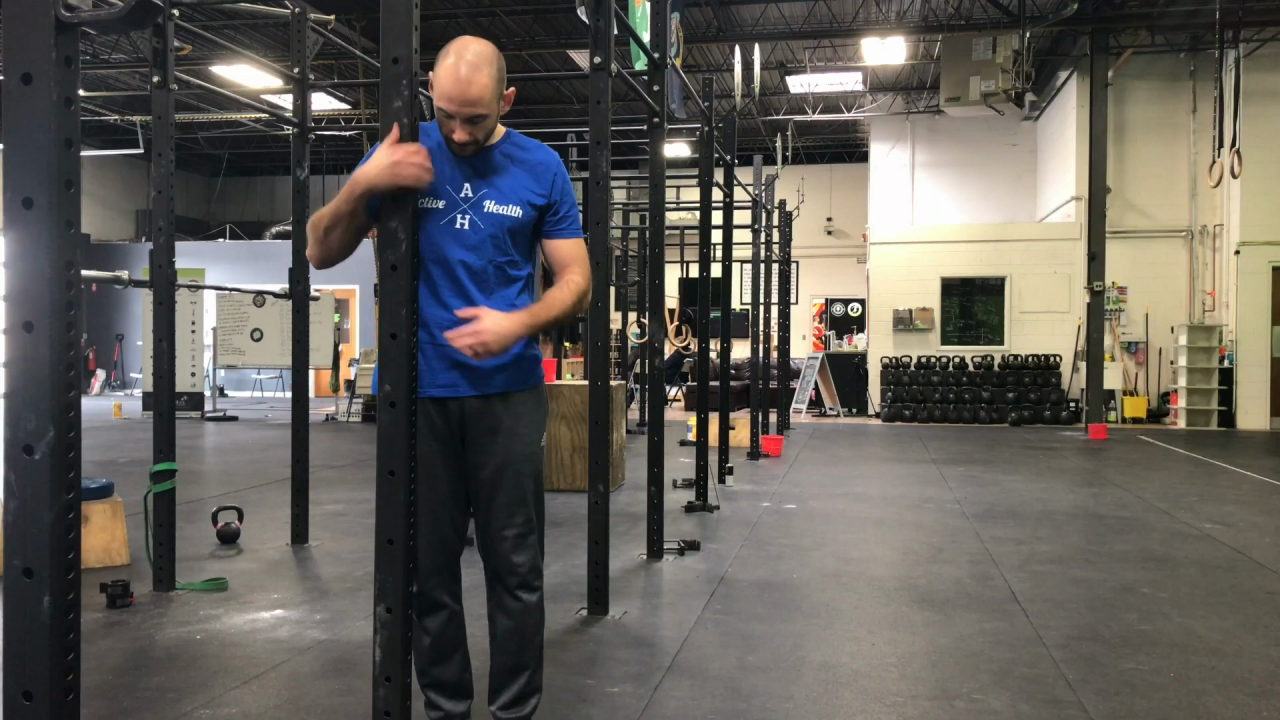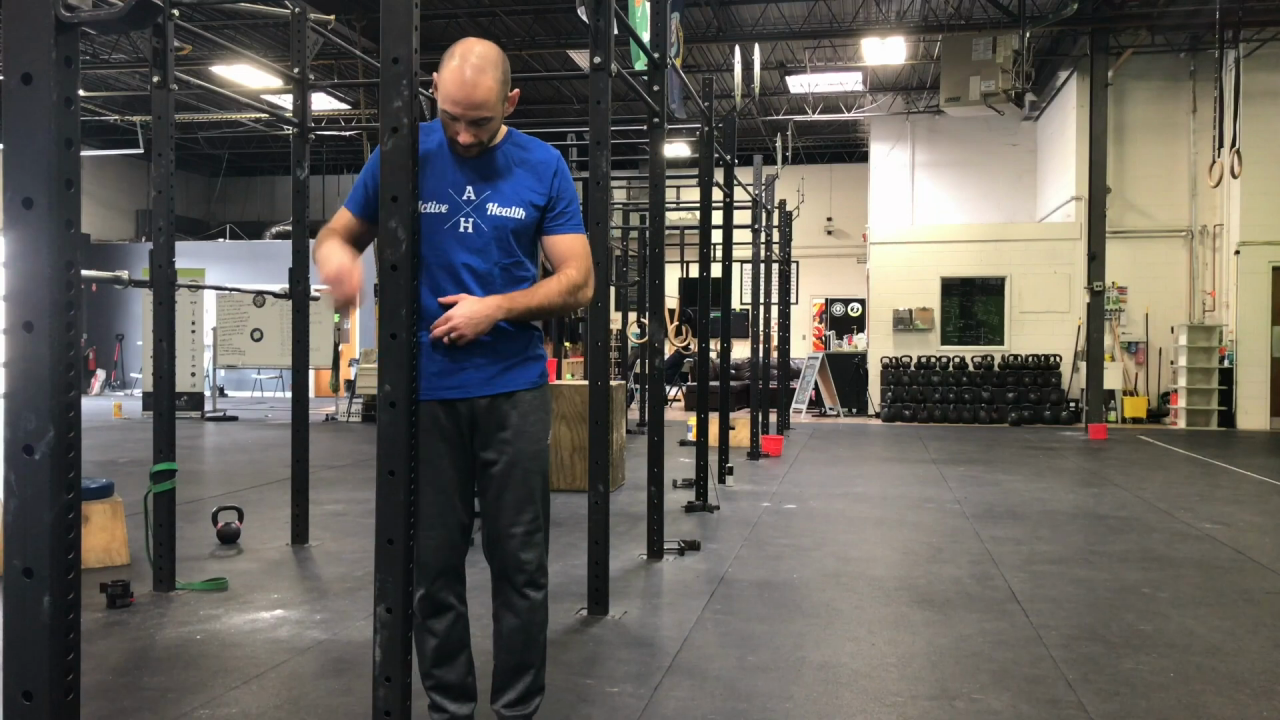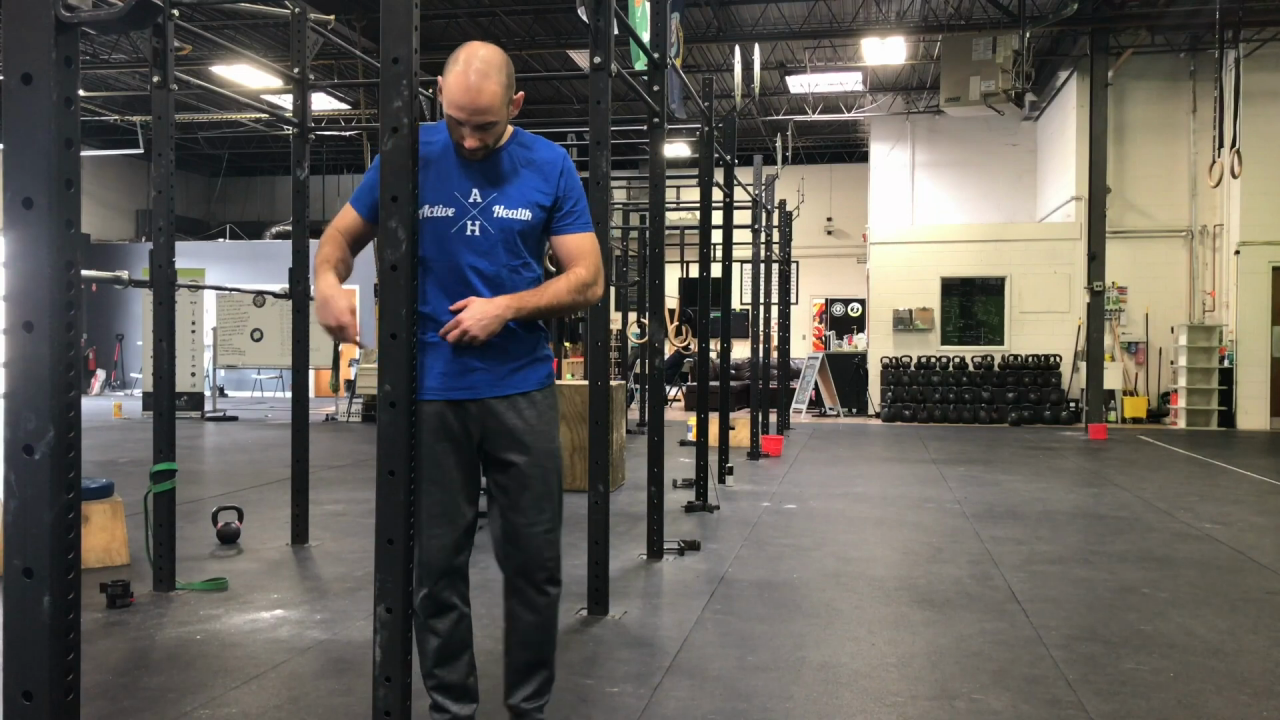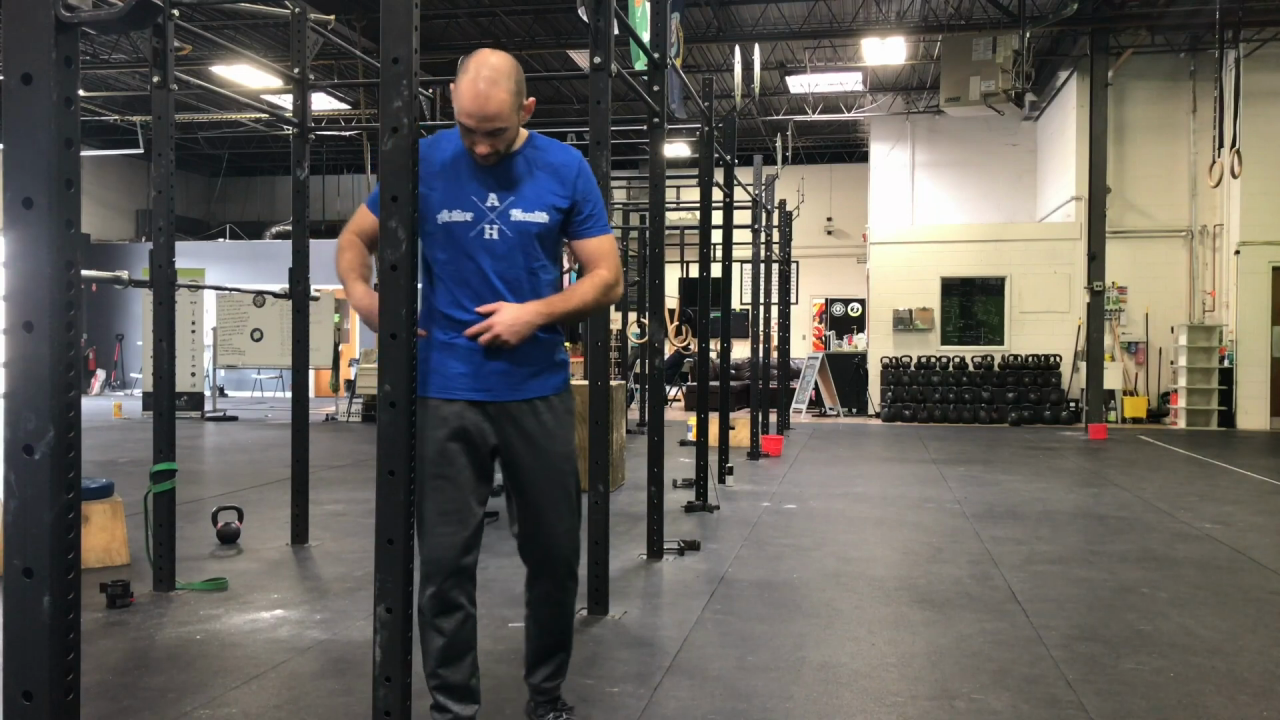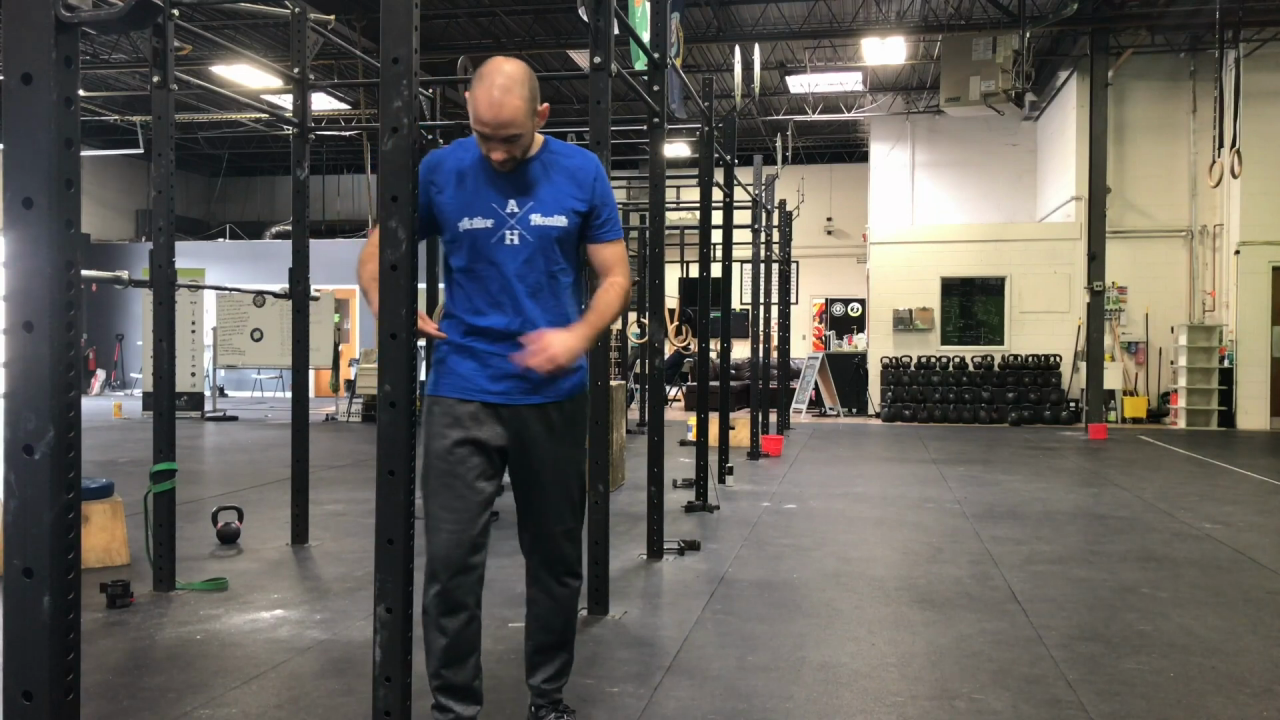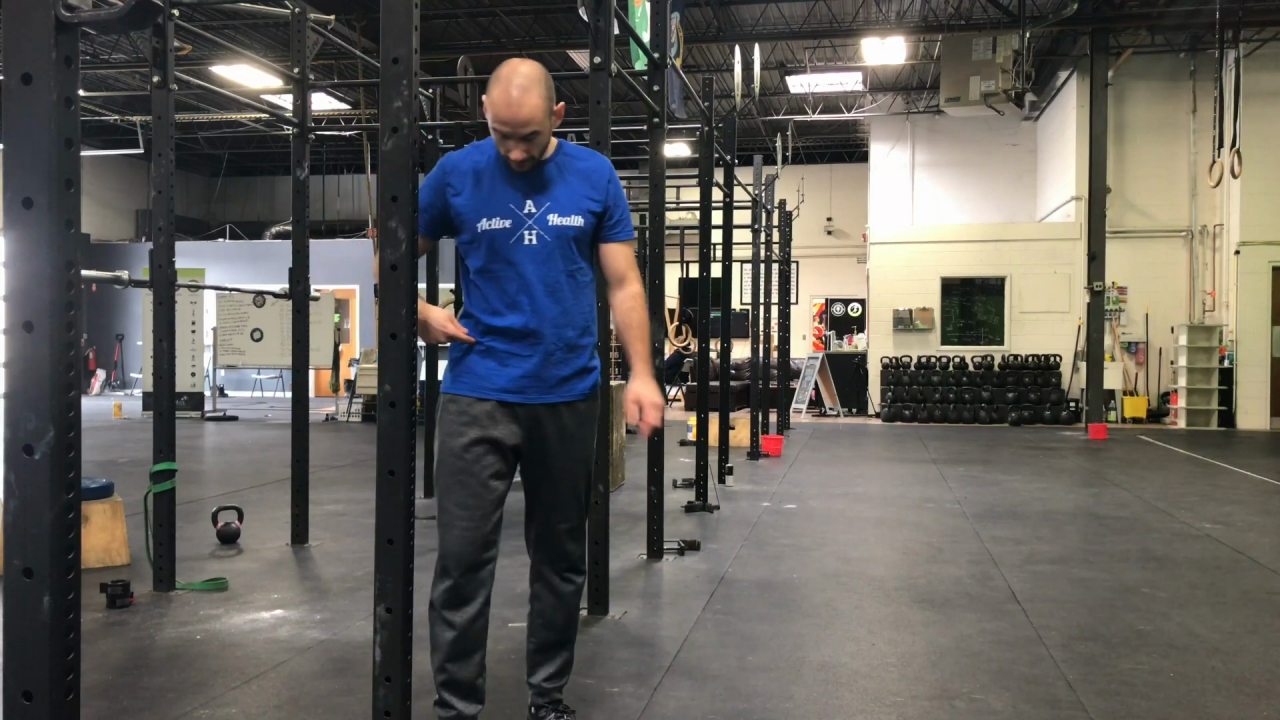
dt=0.3s
person 1, frame 1
left shoulder: (540, 167)
right shoulder: (400, 154)
left elbow: (575, 279)
right elbow: (321, 251)
left wrist: (519, 322)
right wrist: (362, 182)
left hip: (506, 389)
right hip: (416, 390)
left knee: (514, 561)
right knee: (425, 561)
person 1, frame 2
left shoulder: (543, 167)
left elbow: (577, 282)
right elbow: (337, 236)
left wrist: (494, 309)
right wrist: (333, 250)
left hip: (512, 388)
right hip: (422, 389)
left knee: (519, 562)
right knee: (432, 562)
person 1, frame 3
left shoulder: (550, 166)
right shoulder: (407, 157)
left elbow: (587, 280)
right elbow: (341, 235)
left wrist: (506, 307)
right wrist: (327, 281)
left hip: (521, 388)
right hip: (430, 390)
left knee: (532, 560)
right knee: (436, 562)
person 1, frame 4
left shoulder: (565, 168)
right shoulder: (424, 162)
left elbow: (607, 277)
right elbow: (356, 238)
left wrist: (535, 313)
right wrist: (362, 296)
left hip: (538, 390)
right hip: (445, 392)
left knee: (552, 554)
right knee: (445, 562)
person 1, frame 5
left shoulder: (582, 173)
right shoulder: (440, 171)
left elbow: (616, 278)
right elbow: (377, 251)
left wrist: (580, 336)
right wrist: (388, 309)
left hip: (553, 397)
right hip: (461, 393)
left knee: (556, 557)
right knee: (452, 560)
person 1, frame 6
left shoulder: (596, 175)
right shoulder: (456, 174)
left elbow: (624, 282)
left wrist: (641, 373)
right wrist: (418, 311)
left hip: (569, 393)
right hip: (479, 392)
left knee: (560, 554)
right knee: (463, 555)
